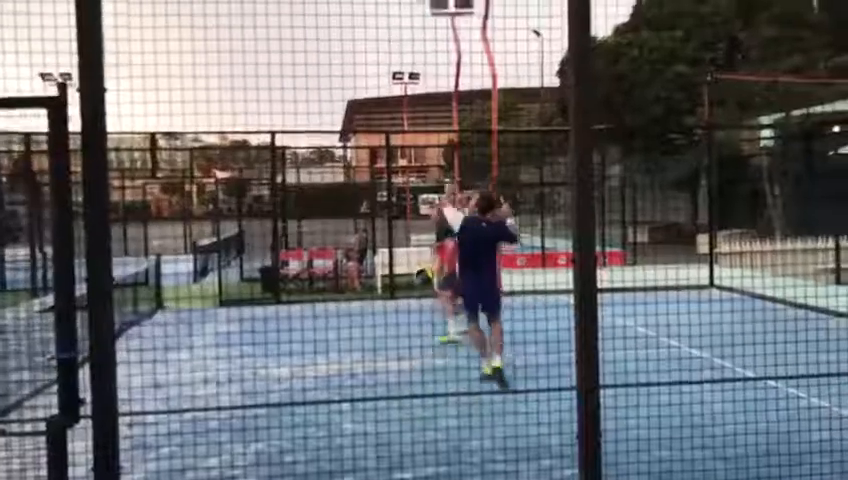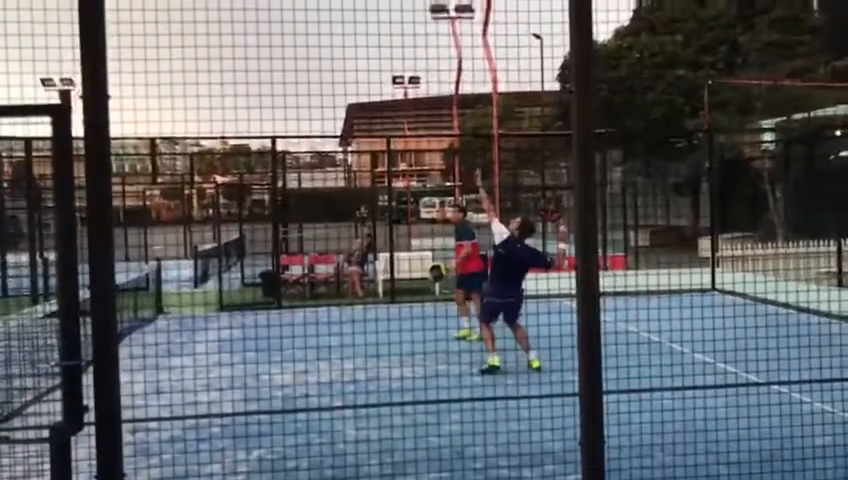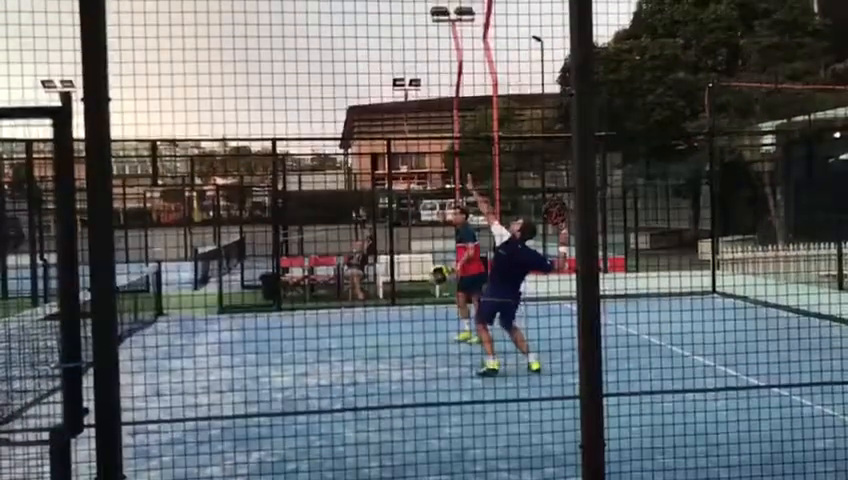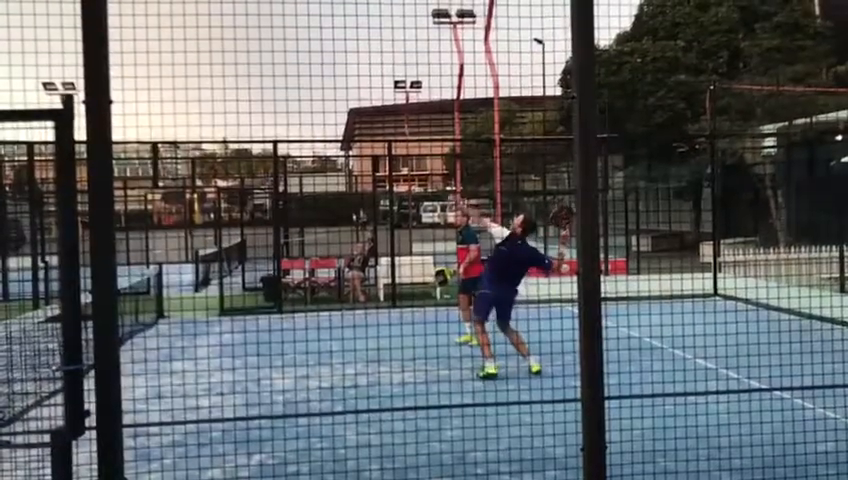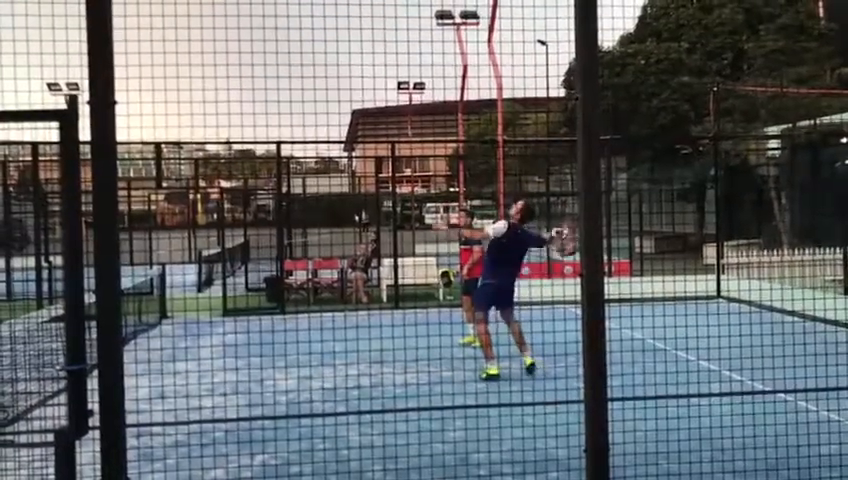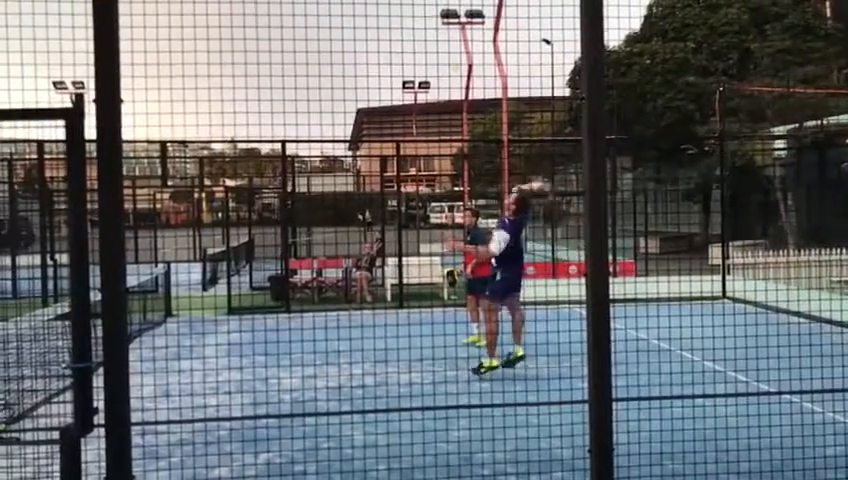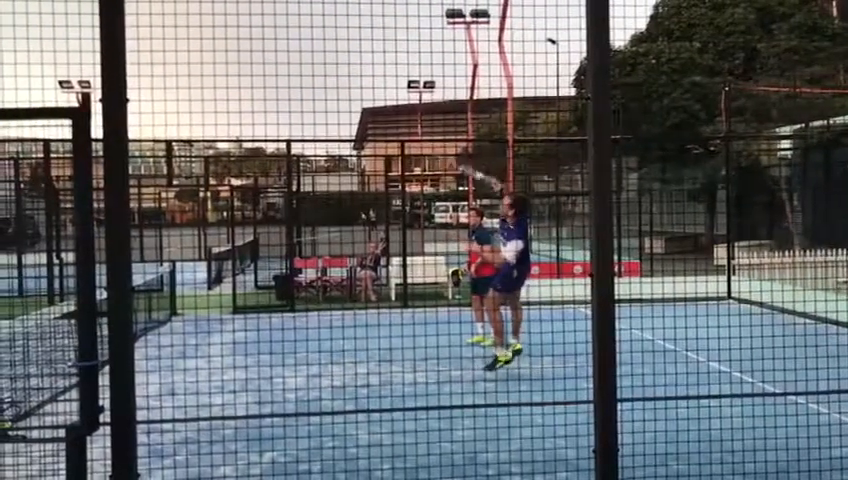
dt=0.7s
person 1, frame 1
left shoulder: (464, 222)
right shoulder: (497, 227)
left elbow: (445, 208)
right elbow: (514, 238)
right wrist: (506, 218)
left hip: (467, 282)
right hip: (488, 282)
left knee: (473, 323)
right knee: (495, 322)
left ankle: (486, 365)
right ankle: (496, 363)
person 1, frame 2
left shoulder: (504, 239)
right shoulder: (531, 253)
left elbow: (490, 211)
right elbow: (554, 263)
left wrist: (480, 186)
left hip: (495, 295)
right hip: (514, 296)
left knee: (485, 323)
right knee: (513, 324)
left ankle: (493, 360)
right ankle: (532, 358)
person 1, frame 3
left shoulder: (505, 240)
right shoulder: (531, 255)
left elbow: (488, 214)
right elbow: (554, 267)
left wrist: (474, 192)
left hip: (493, 294)
right hip: (512, 297)
left knee: (481, 324)
right knee: (509, 325)
left ankle: (491, 362)
right ankle: (532, 359)
person 1, frame 4
left shoulder: (505, 236)
right shoulder: (531, 252)
left elbow: (484, 222)
right elbow: (553, 267)
left hip: (488, 290)
right hip: (508, 293)
left knee: (479, 323)
right knee: (505, 326)
left ankle: (490, 366)
right ankle: (532, 362)
person 1, frame 5
left shoulder: (505, 226)
right shoulder: (528, 236)
left elbow: (479, 235)
right elbow: (546, 240)
left hip: (489, 281)
right hip: (508, 282)
left knee: (480, 321)
right knee: (510, 318)
left ankle: (491, 367)
right ankle: (527, 357)
person 1, frame 6
left shoulder: (506, 231)
right shoulder: (519, 215)
left elbow: (488, 254)
right elbow: (522, 190)
left wrist: (463, 247)
left hip: (504, 273)
right hip: (514, 269)
left knee: (490, 312)
right knee: (515, 307)
left ankle: (490, 360)
right ankle: (518, 350)
person 1, frame 7
left shoulder: (517, 236)
right shoulder: (508, 218)
left elbow: (501, 260)
left wrist: (480, 251)
left hip: (514, 269)
right hip: (514, 267)
left knee: (492, 305)
right knee: (514, 303)
left ankle: (501, 352)
right ankle: (515, 343)
person 2, frame 1
left shoulder: (444, 227)
right shoulder: (443, 227)
left elbow: (450, 247)
left wrist: (445, 266)
left hip: (452, 268)
right hip: (452, 267)
left knee: (445, 297)
right knee: (451, 298)
left ankle: (453, 333)
right ankle: (455, 329)
person 2, frame 2
left shoulder: (465, 228)
right shoulder: (460, 227)
left elbow: (468, 249)
left wrist: (457, 261)
right wrist: (456, 262)
left hip: (474, 270)
right hip: (465, 270)
left knee: (476, 300)
right knee: (460, 298)
right ankle: (466, 329)
person 2, frame 3
left shoulder: (466, 230)
right shoulder: (459, 230)
left elbow: (471, 252)
left wrist: (460, 263)
right wrist: (458, 265)
left hip: (474, 272)
right hip: (466, 272)
left knee: (476, 302)
right knee: (461, 300)
right ankle: (467, 332)
person 2, frame 4
left shoulder: (469, 232)
right shoulder: (460, 232)
left elbow: (474, 253)
left wrist: (463, 265)
right wrist: (459, 268)
left hip: (474, 274)
right hip: (466, 274)
right knee: (463, 302)
right ankle: (469, 334)
person 2, frame 5
right shoulder: (463, 234)
left elbow: (477, 253)
left wrist: (467, 266)
right wrist: (462, 268)
left hip: (476, 274)
right hip: (467, 274)
right knee: (466, 303)
right ankle: (472, 335)
person 2, frame 6
left shoulder: (479, 233)
right shoulder: (468, 233)
left wrist: (471, 265)
right wrist: (466, 265)
left hip: (482, 273)
right hip: (471, 273)
left knee: (484, 303)
right knee: (471, 302)
right ankle: (476, 334)
person 2, frame 7
left shoulder: (484, 233)
right shoulder: (472, 232)
left elbow: (487, 252)
left wrist: (475, 265)
right wrist: (470, 264)
left hip: (486, 273)
right hip: (476, 273)
right knee: (476, 301)
right ankle: (480, 334)
